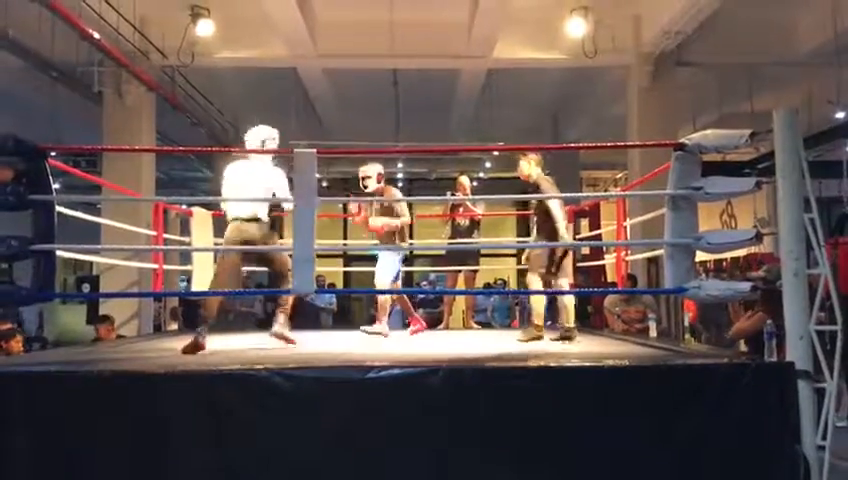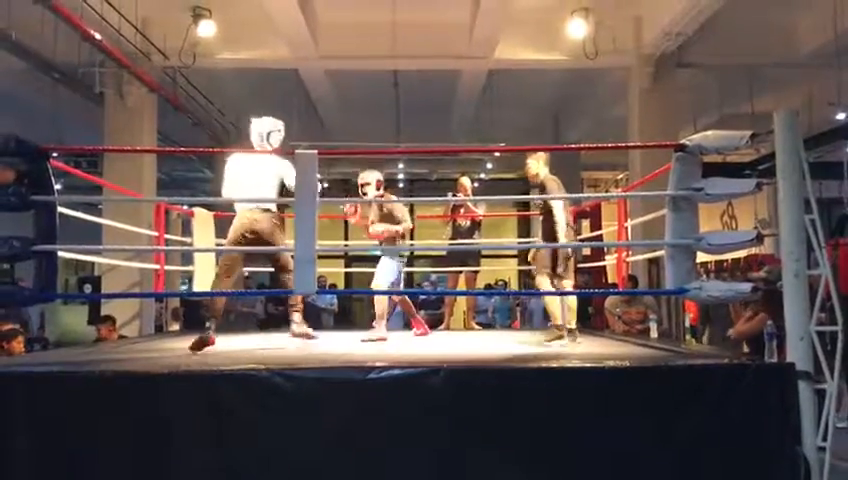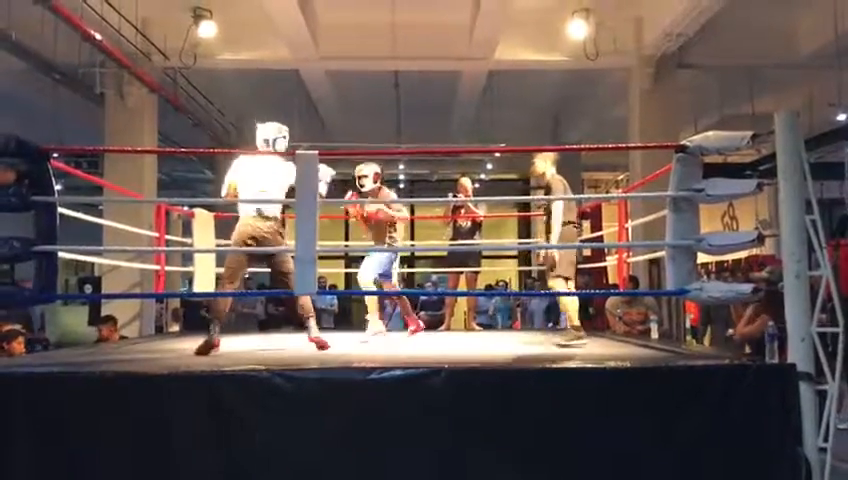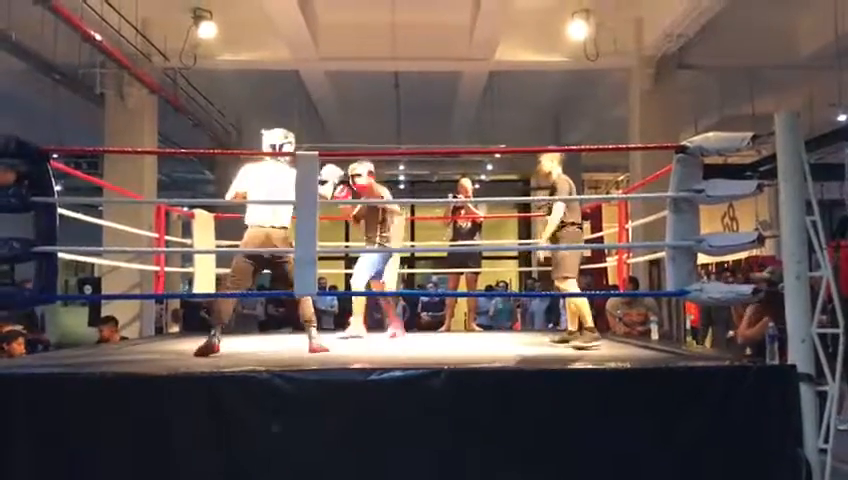
dt=0.1s
person 1, frame 1
left shoulder: (232, 169)
right shoulder: (274, 172)
left elbow: (224, 206)
right elbow: (288, 205)
left hip: (235, 229)
right hip: (260, 229)
left knee: (220, 285)
right knee: (285, 274)
left ankle: (200, 335)
right ankle: (280, 323)
person 1, frame 2
left shoulder: (236, 158)
right shoulder: (280, 162)
left elbow: (226, 194)
left hip: (242, 220)
right hip: (268, 220)
left knee: (225, 277)
right knee: (287, 272)
left ankle: (210, 329)
right ankle: (296, 321)
person 1, frame 3
left shoulder: (242, 162)
right shoulder: (288, 167)
left elbow: (226, 194)
right elbow: (319, 190)
right wrist: (325, 176)
left hip: (246, 226)
right hip: (271, 228)
left knee: (228, 282)
right knee: (293, 282)
left ankle: (214, 334)
right ankle: (313, 331)
person 1, frame 4
left shoulder: (250, 170)
right shoulder: (294, 175)
left elbow: (230, 198)
left hip: (255, 235)
right hip: (280, 238)
left knee: (232, 288)
left ankle: (214, 337)
right ankle: (313, 338)
person 2, frame 1
left shoulder: (542, 181)
right shoulder: (540, 184)
left elbow: (555, 207)
left wrist: (563, 233)
right wrist: (531, 248)
left hip: (552, 238)
right hip: (551, 238)
left knee: (533, 278)
right knee: (561, 283)
left ankle: (536, 327)
right ankle: (569, 328)
person 2, frame 2
left shoulder: (548, 181)
right shoulder: (546, 184)
left elbow: (558, 210)
left wrist: (562, 237)
right wrist: (537, 247)
left hip: (556, 238)
right hip: (555, 239)
left knee: (542, 279)
right knee: (564, 284)
left ankle: (558, 326)
right ankle: (570, 329)
person 2, frame 3
left shoulder: (554, 182)
right shoulder: (553, 183)
left elbow: (558, 212)
left wrist: (553, 243)
right wrist: (545, 248)
left hip: (563, 237)
right hip: (565, 238)
left knee: (556, 282)
right knee: (566, 284)
left ankle: (576, 329)
right ankle: (571, 329)
person 2, frame 4
left shoulder: (560, 182)
right shoulder: (558, 184)
left elbow: (557, 214)
left wrist: (543, 240)
right wrist: (550, 242)
left hip: (567, 237)
right hip: (568, 238)
left knee: (566, 283)
right knee: (569, 286)
left ankle: (591, 331)
right ankle: (572, 331)
person 3, frame 1
left shoulder: (392, 193)
right shoulder: (372, 200)
left elbow: (406, 219)
right elbow: (372, 226)
left wrist: (388, 223)
right wrist: (361, 218)
left hip: (394, 246)
right hip: (385, 247)
left knee: (382, 280)
right knee: (394, 287)
left ankle: (381, 323)
right ankle: (416, 322)
person 3, frame 2
left shoulder: (391, 201)
right shoulder: (372, 205)
left elbow: (407, 224)
right elbow: (371, 230)
left wrist: (390, 229)
right wrist: (356, 219)
left hip: (395, 251)
right hip: (388, 251)
left knee: (378, 286)
right knee: (396, 294)
left ankle: (380, 328)
right ankle: (419, 325)
person 3, frame 3
left shoulder: (386, 194)
right shoulder: (369, 197)
left elbow: (405, 216)
right elbow: (367, 223)
left wrist: (386, 213)
right wrist: (356, 212)
left hip: (387, 245)
right hip: (381, 246)
left knee: (364, 276)
right knee: (390, 287)
left ankle: (375, 321)
right ankle: (413, 322)
person 3, frame 4
left shoulder: (380, 190)
right shoulder: (365, 197)
left elbow: (397, 211)
right elbow: (355, 220)
left wrist: (380, 197)
right wrist: (346, 203)
left hip: (379, 245)
right hip: (374, 246)
left knee: (357, 280)
right knee: (377, 287)
left ankle: (357, 326)
right ankle: (396, 325)
person 4, frame 1
left shoulder: (476, 202)
right shoulder: (453, 203)
left elbow: (478, 215)
right elbow: (444, 220)
left wrist: (464, 201)
right wrist: (449, 203)
left hip: (470, 245)
right hip: (454, 245)
left knee: (470, 284)
right knee: (449, 284)
left ankle: (469, 320)
right ankle: (445, 320)
person 4, frame 2
left shoulder: (477, 203)
right shoulder: (454, 204)
left elbow: (479, 216)
right elbow: (445, 220)
left wrist: (465, 202)
right wrist: (450, 203)
left hip: (471, 246)
right hip: (455, 245)
left knee: (471, 284)
right knee: (451, 285)
left ankle: (470, 320)
right ankle: (446, 321)
person 4, frame 3
left shoulder: (478, 203)
right shoulder: (455, 205)
left elbow: (479, 217)
right elbow: (446, 221)
left wrist: (466, 203)
right wrist: (451, 204)
left hip: (472, 246)
left knee: (471, 285)
right knee: (451, 285)
left ankle: (471, 321)
right ankle: (447, 322)
person 4, frame 4
left shoulder: (478, 203)
right shoulder: (455, 205)
left elbow: (479, 218)
right elbow: (446, 222)
left wrist: (466, 203)
right wrist: (451, 205)
left hip: (472, 247)
right hip: (456, 247)
left knee: (471, 286)
right knee: (451, 286)
left ankle: (471, 322)
right ankle: (447, 322)
